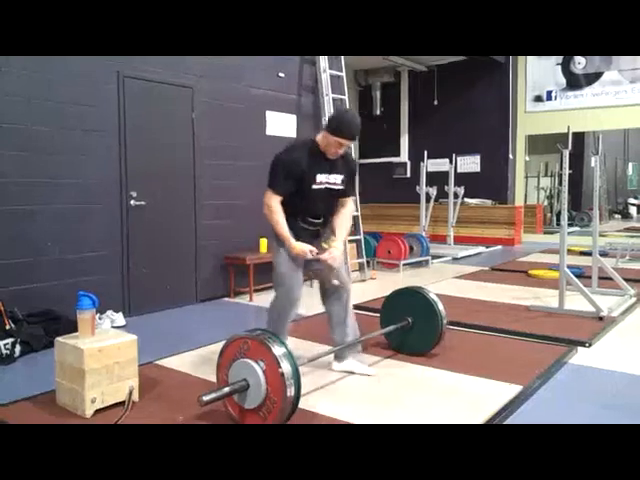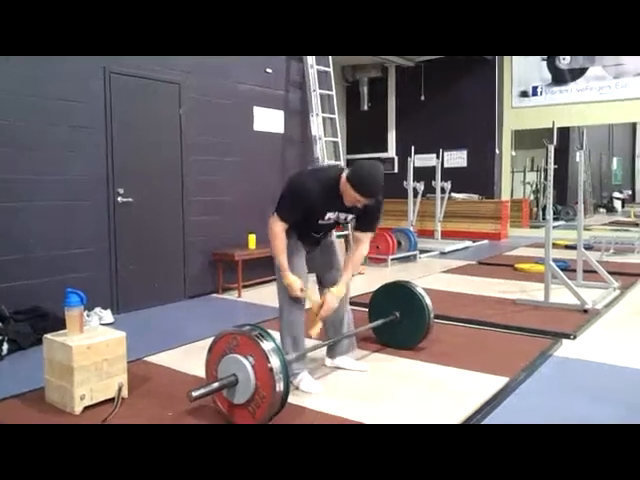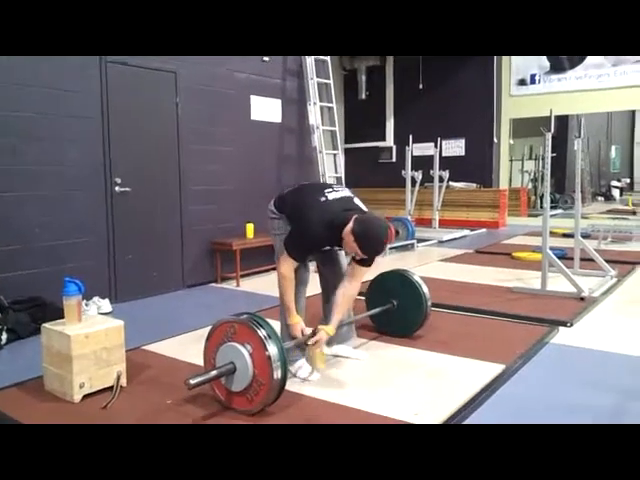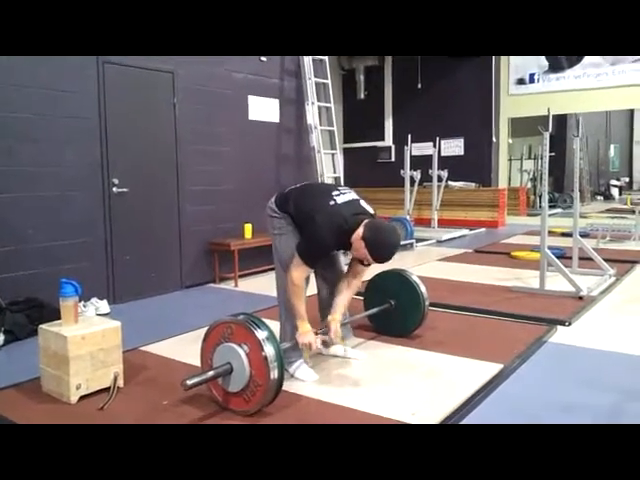
dt=0.7s
person 1, frame 1
left shoulder: (347, 164)
right shoulder: (293, 158)
left elbow: (346, 206)
right elbow: (271, 203)
left wrist: (338, 244)
right wrist: (292, 244)
left hip: (322, 236)
right hip: (291, 235)
left knee: (339, 290)
right knee: (289, 295)
left ankle: (345, 356)
person 1, frame 2
left shoulder: (370, 200)
right shoulder: (308, 187)
left elbow: (360, 246)
right elbow: (277, 226)
left wrist: (338, 289)
right wrist: (286, 275)
left hip: (322, 235)
right hip: (292, 233)
left knee: (336, 291)
right knee: (294, 296)
left ankle: (338, 353)
right ankle: (295, 369)
person 1, frame 3
left shoulder: (368, 232)
right shoulder: (314, 226)
left elbow: (352, 282)
right elbow: (285, 269)
left wrist: (329, 328)
right wrist: (292, 318)
right hip: (285, 216)
left knee: (337, 276)
right knee: (297, 280)
left ankle: (338, 341)
right ankle: (294, 356)
person 1, frame 4
left shoulder: (373, 232)
right shoulder: (325, 231)
left elbow: (354, 277)
right elbow: (295, 277)
left wrist: (335, 317)
right wrist: (303, 327)
left hip: (316, 210)
right hip: (285, 215)
left knee: (333, 277)
right knee: (291, 281)
left ankle: (332, 342)
right ankle: (292, 357)
